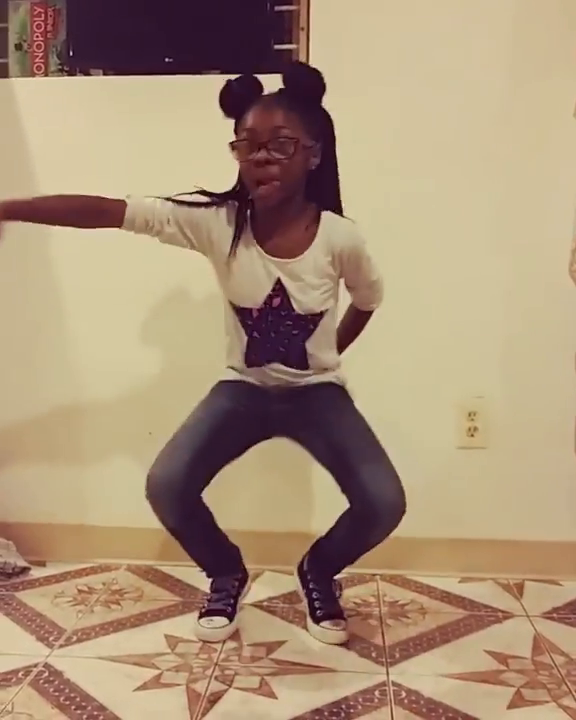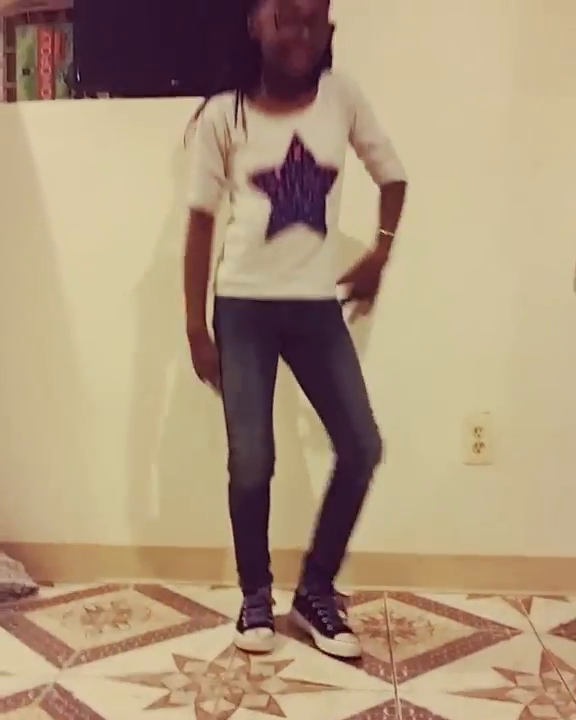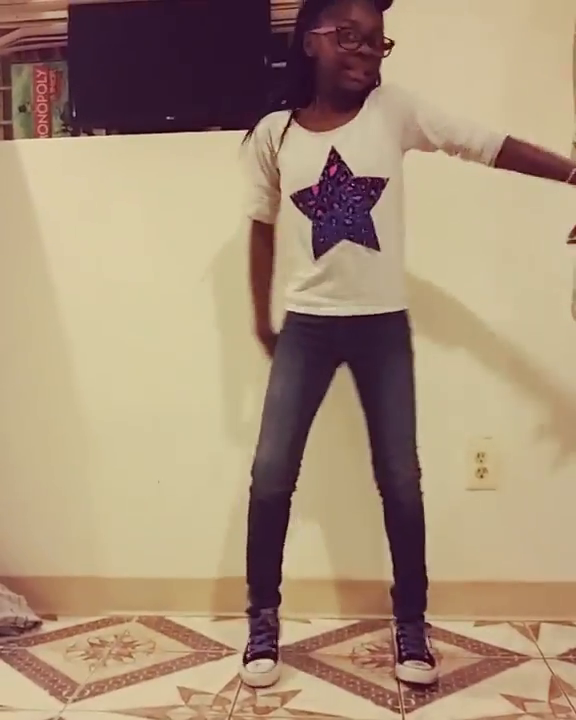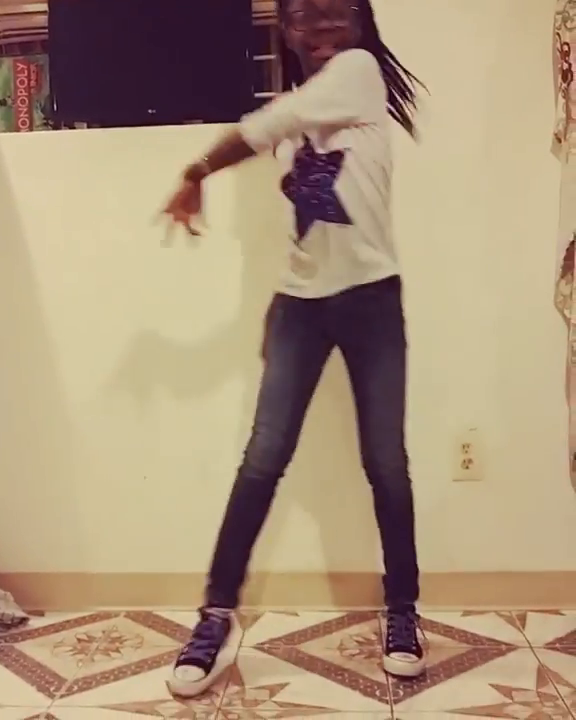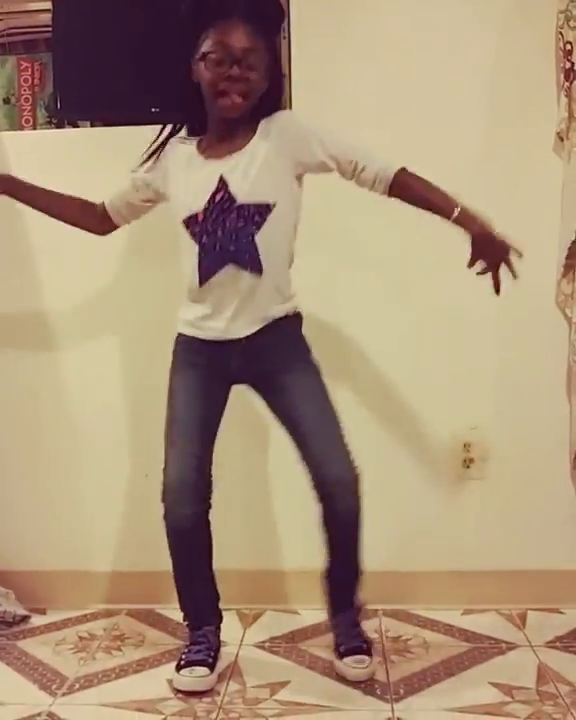
dt=0.5s
person 1, frame 1
left shoulder: (340, 239)
right shoulder: (214, 223)
left elbow: (367, 302)
right elbow: (104, 211)
left wrist: (321, 356)
left hip: (317, 394)
right hip: (243, 391)
left knee: (383, 503)
right knee: (166, 485)
left ankle: (319, 572)
right ankle: (226, 574)
person 1, frame 2
left shoulder: (342, 98)
right shoulder: (222, 116)
left elbow: (390, 174)
right elbow: (201, 222)
left wrist: (380, 253)
right wrist: (194, 328)
left hip: (317, 306)
right hip: (242, 308)
left knee: (362, 446)
right knee: (250, 461)
left ankle: (316, 589)
right ankle: (256, 593)
person 1, frame 3
left shoulder: (394, 110)
right shoulder: (274, 132)
left elbow: (490, 145)
right elbow: (262, 227)
right wrist: (260, 319)
left hip: (384, 324)
right hip: (307, 324)
left knee: (400, 479)
right knee: (271, 471)
left ankle: (410, 621)
right ankle: (263, 617)
person 1, frame 4
left shoulder: (360, 71)
right shoulder: (298, 124)
left elbow: (266, 126)
left wrist: (193, 175)
right wrist: (269, 312)
left hip: (370, 298)
right hip: (300, 303)
left knee: (386, 463)
right knee: (262, 459)
left ankle: (401, 613)
right ankle: (216, 614)
person 1, frame 5
left shoulder: (289, 134)
right shoulder: (171, 155)
left elbow: (382, 173)
right elbow: (103, 216)
left wrist: (468, 219)
left hip: (276, 334)
right hip: (201, 343)
left knee: (338, 479)
right knee: (182, 494)
left ankle: (345, 612)
right ankle: (202, 627)
